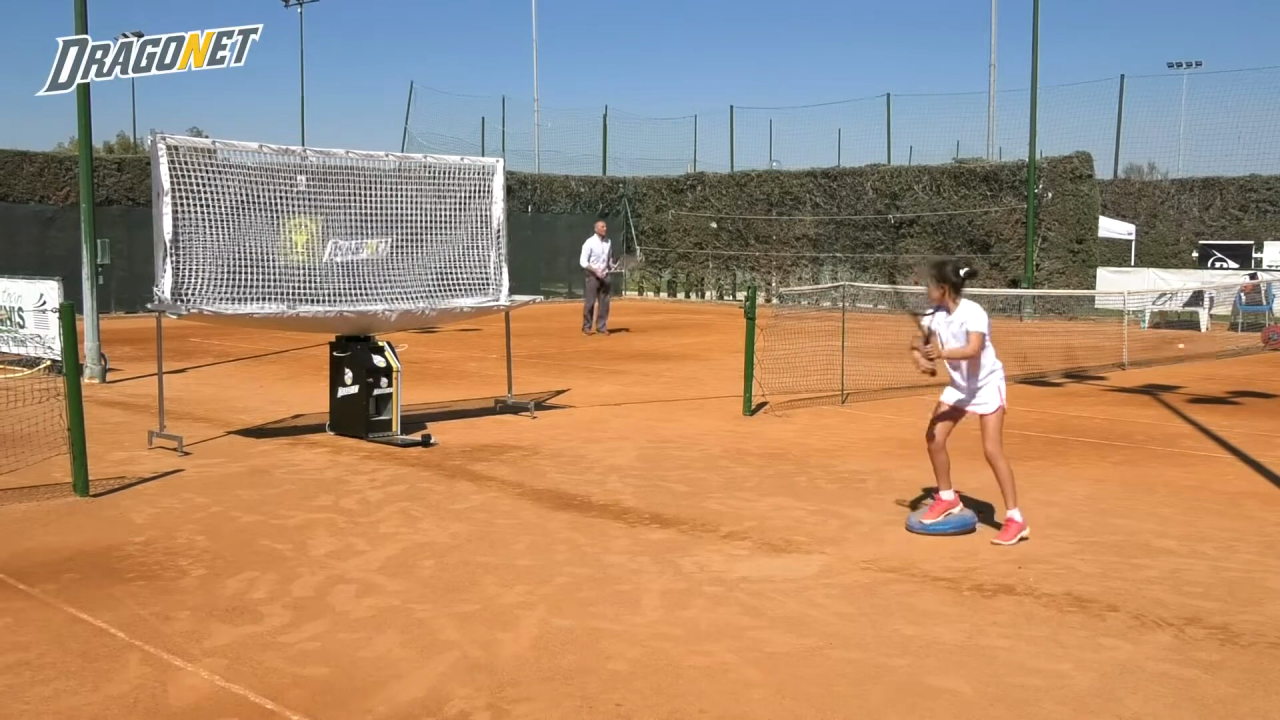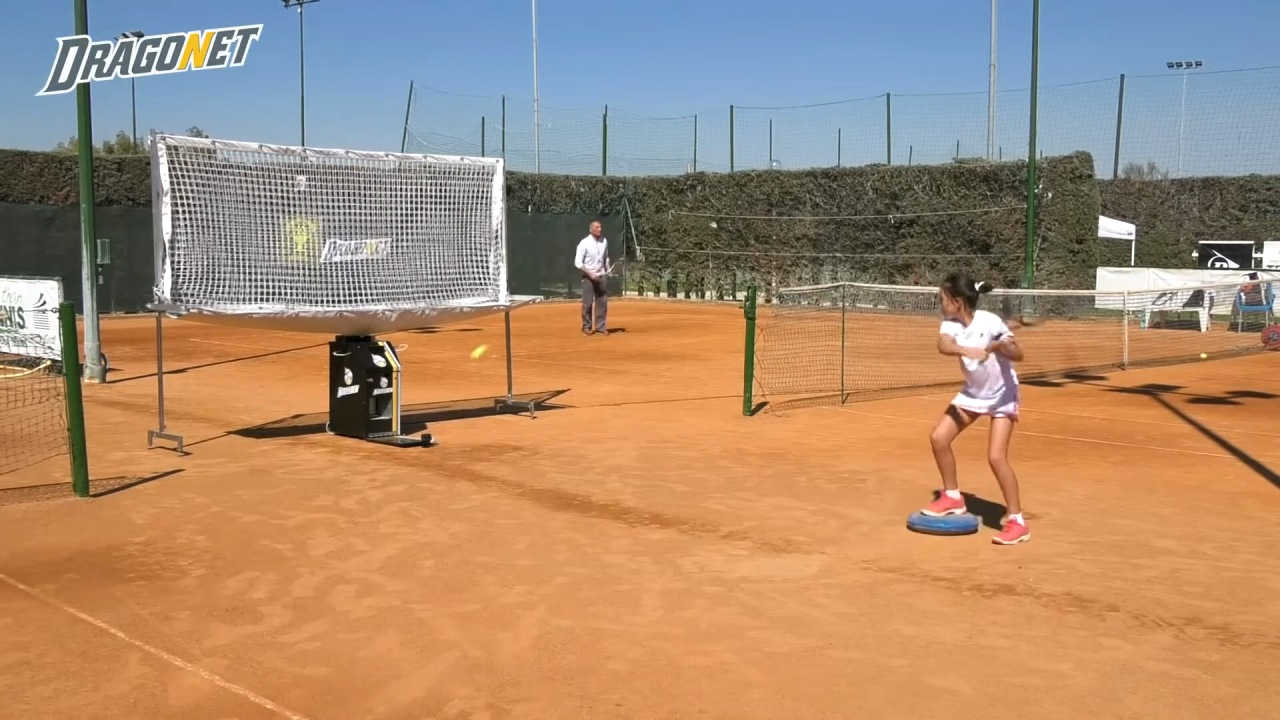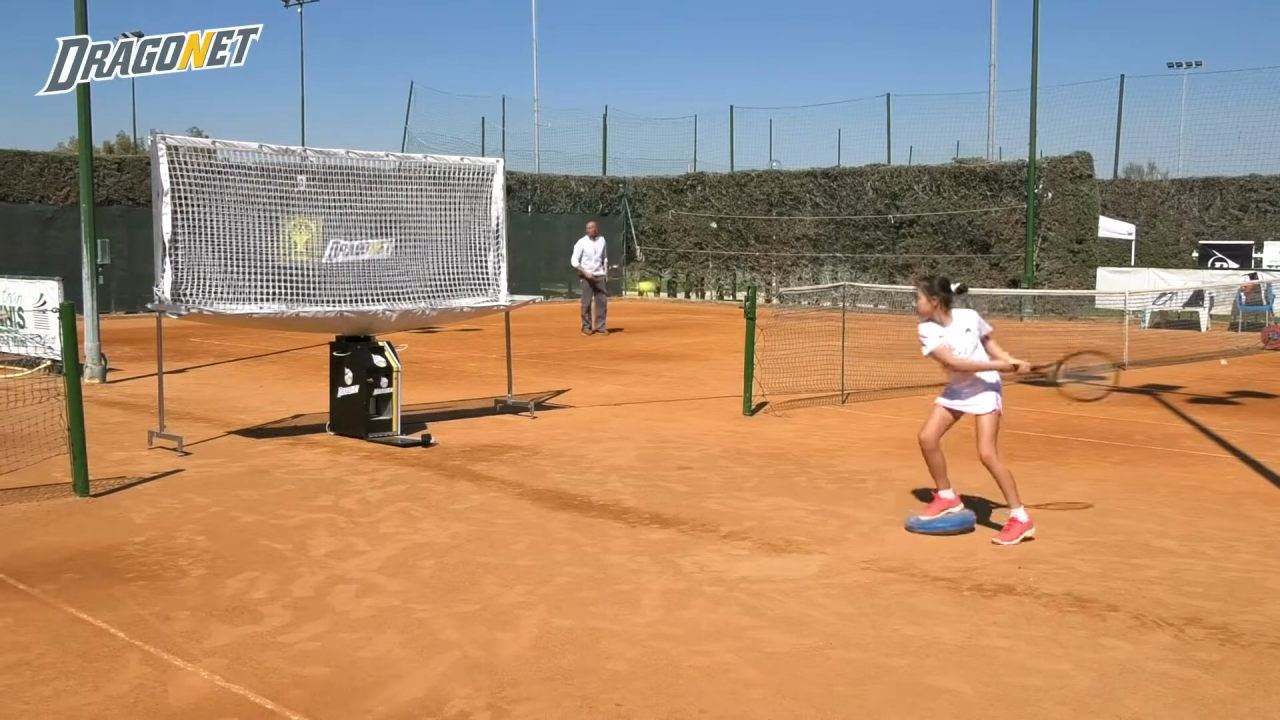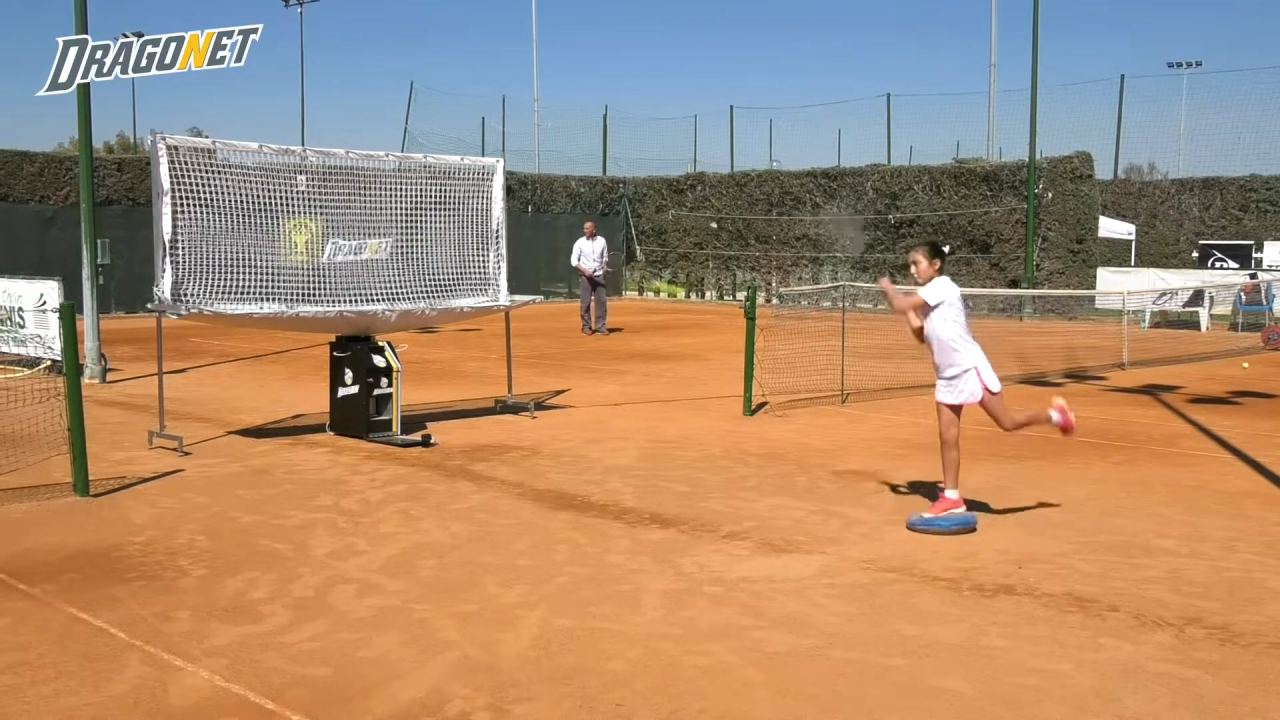
dt=0.3s
person 1, frame 1
left shoulder: (973, 312)
right shoulder: (935, 314)
left elbow: (973, 349)
right elbow: (920, 340)
left wrist: (941, 350)
right wrist: (921, 357)
left hip: (987, 385)
right hip: (958, 386)
left knee: (992, 450)
right knee: (933, 437)
left ankle: (1015, 519)
right ankle: (947, 499)
person 1, frame 2
left shoulder: (991, 321)
right shoulder: (951, 324)
left elbow: (1017, 354)
right elbow: (944, 345)
left wrist: (1001, 347)
right wrist: (968, 350)
left hip: (1001, 395)
right hip: (972, 393)
left knee: (996, 457)
right knee: (939, 438)
left ankle: (1017, 522)
right ankle: (952, 498)
person 1, frame 3
left shoulder: (969, 317)
right shoulder: (926, 329)
left elbow: (988, 341)
right elbow: (952, 363)
left wrist: (1010, 360)
right wrist: (997, 365)
left hip: (984, 391)
right hip: (955, 392)
left knee: (987, 455)
right knee: (927, 438)
left ankle: (1020, 519)
right ankle: (947, 497)
person 1, frame 4
left shoulder: (942, 287)
right shoulder: (923, 297)
left elbow: (904, 306)
right elbow: (922, 336)
left wrist: (888, 289)
right wrist: (914, 322)
left hip: (970, 368)
right hip: (947, 375)
left knee: (1007, 422)
right knee: (947, 437)
left ankle: (1055, 414)
right ankle: (951, 499)
